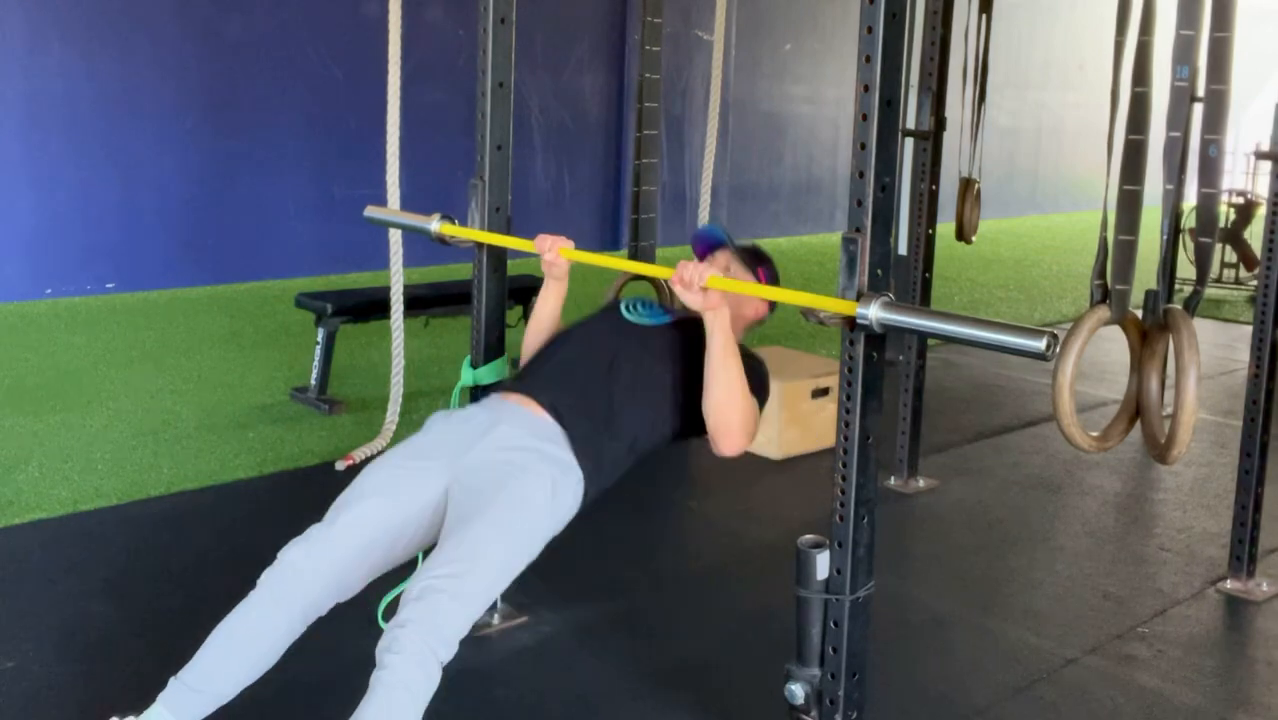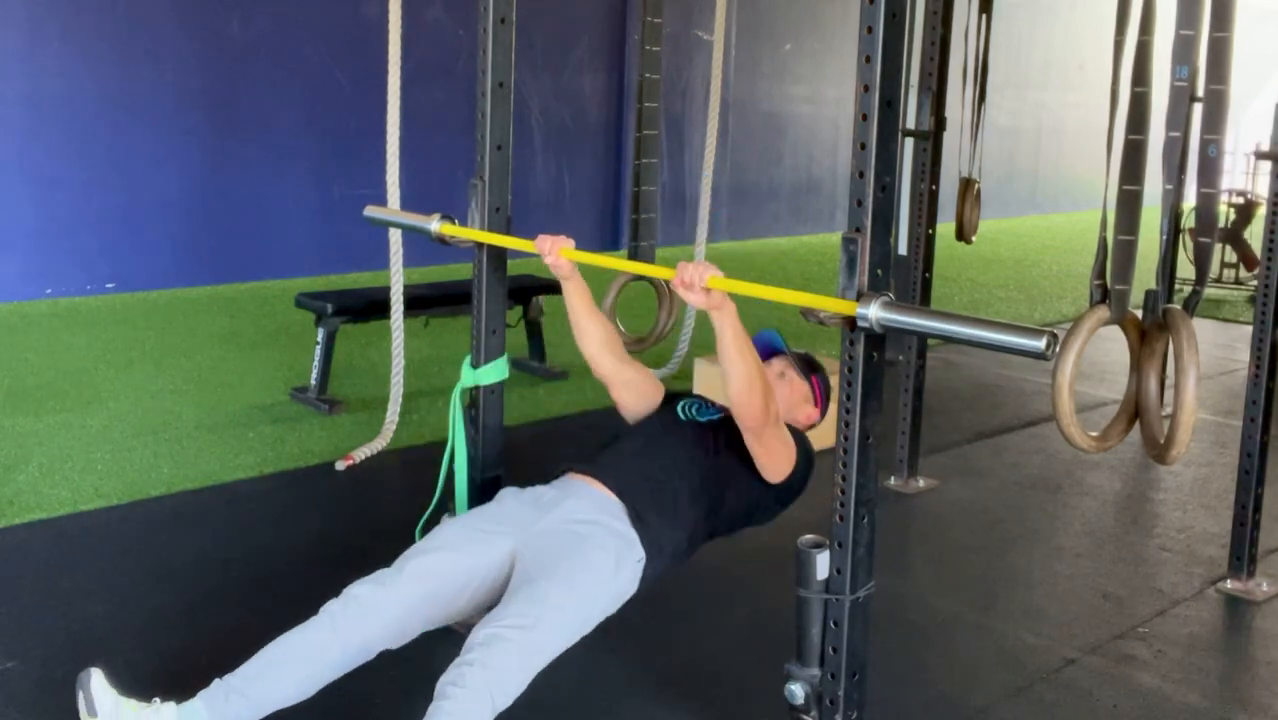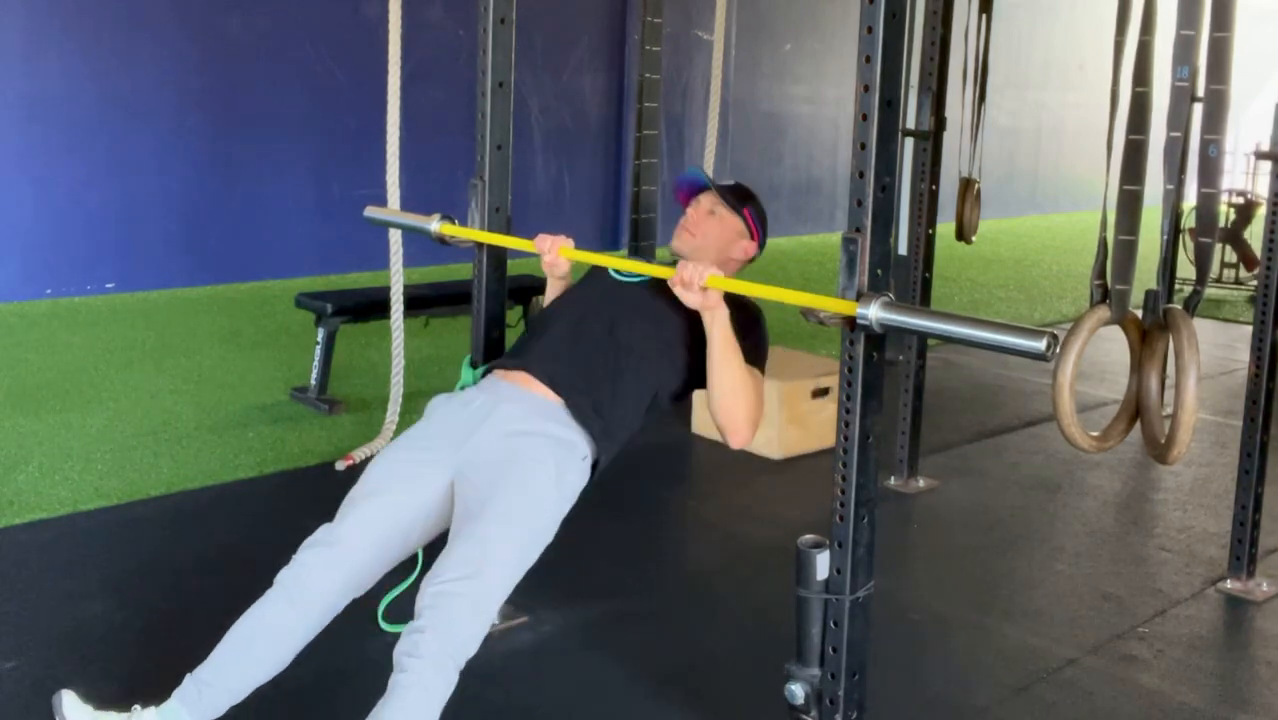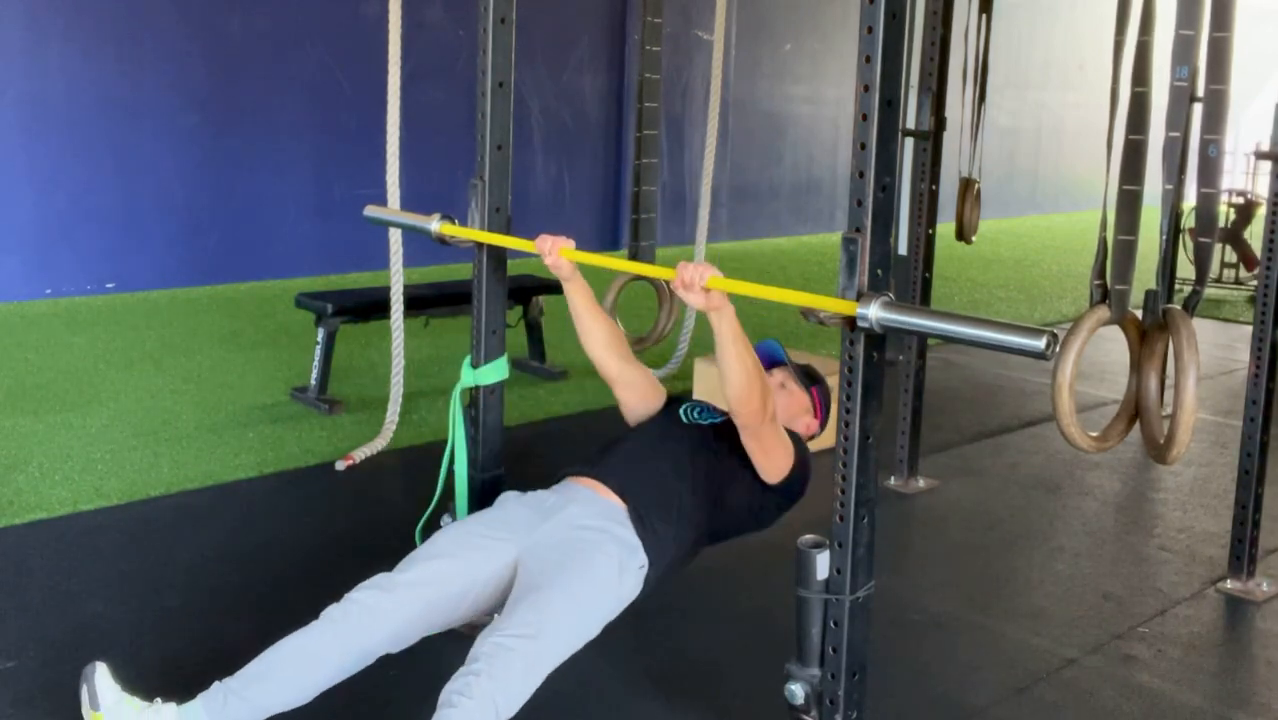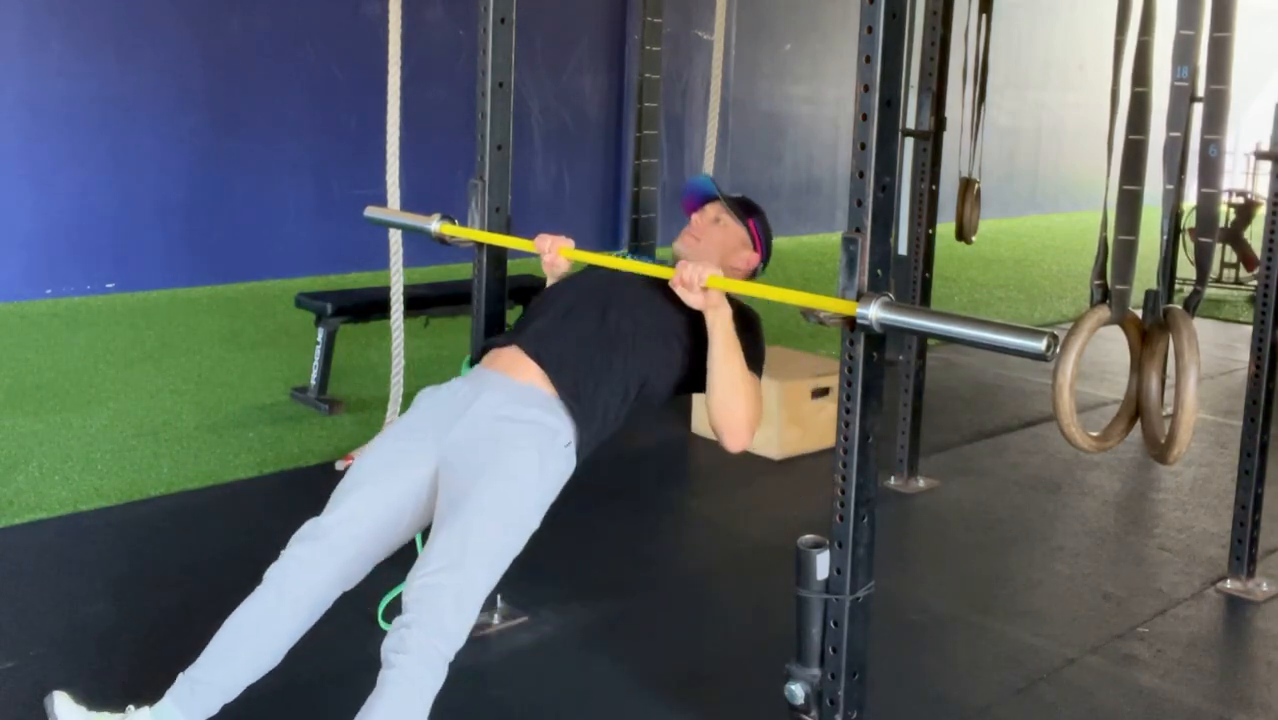
dt=1s
person 1, frame 1
left shoulder: (736, 366)
right shoulder: (636, 311)
left elbow: (728, 439)
left wrist: (716, 314)
right wrist: (556, 278)
left hip: (544, 463)
right hip: (468, 427)
left knee: (421, 625)
right knee: (304, 568)
person 1, frame 2
left shoulder: (780, 461)
right shoulder: (683, 411)
left elbow: (754, 412)
right elbow: (609, 359)
left wrist: (721, 310)
right wrist: (567, 273)
left hip: (606, 540)
right hip: (532, 504)
right knee: (374, 604)
person 1, frame 3
left shoulder: (734, 318)
right shoulder: (628, 270)
left elbow: (737, 429)
left wrist: (714, 310)
right wrist: (557, 276)
left hip: (547, 442)
right hip: (468, 409)
left knee: (447, 616)
right knee: (329, 560)
person 1, frame 4
left shoulder: (778, 468)
right shoulder: (683, 415)
left elbow: (752, 413)
right elbow: (614, 361)
left wrist: (719, 310)
right wrist: (568, 273)
left hip: (608, 543)
right hip: (533, 510)
right knee: (381, 606)
person 1, frame 5
left shoulder: (727, 322)
right shoulder: (634, 273)
left elbow: (736, 433)
left wrist: (716, 309)
right wrist: (557, 277)
left hip: (532, 430)
right hip: (457, 400)
left knee: (434, 604)
right knee: (317, 556)
